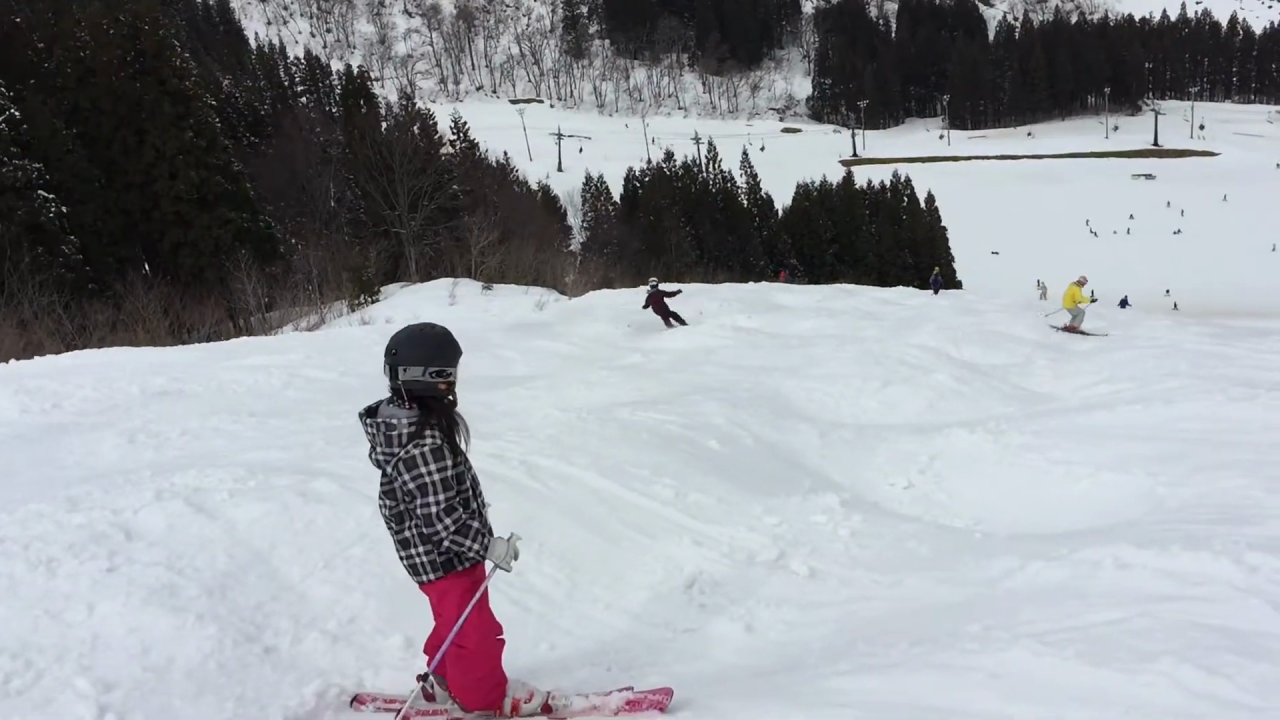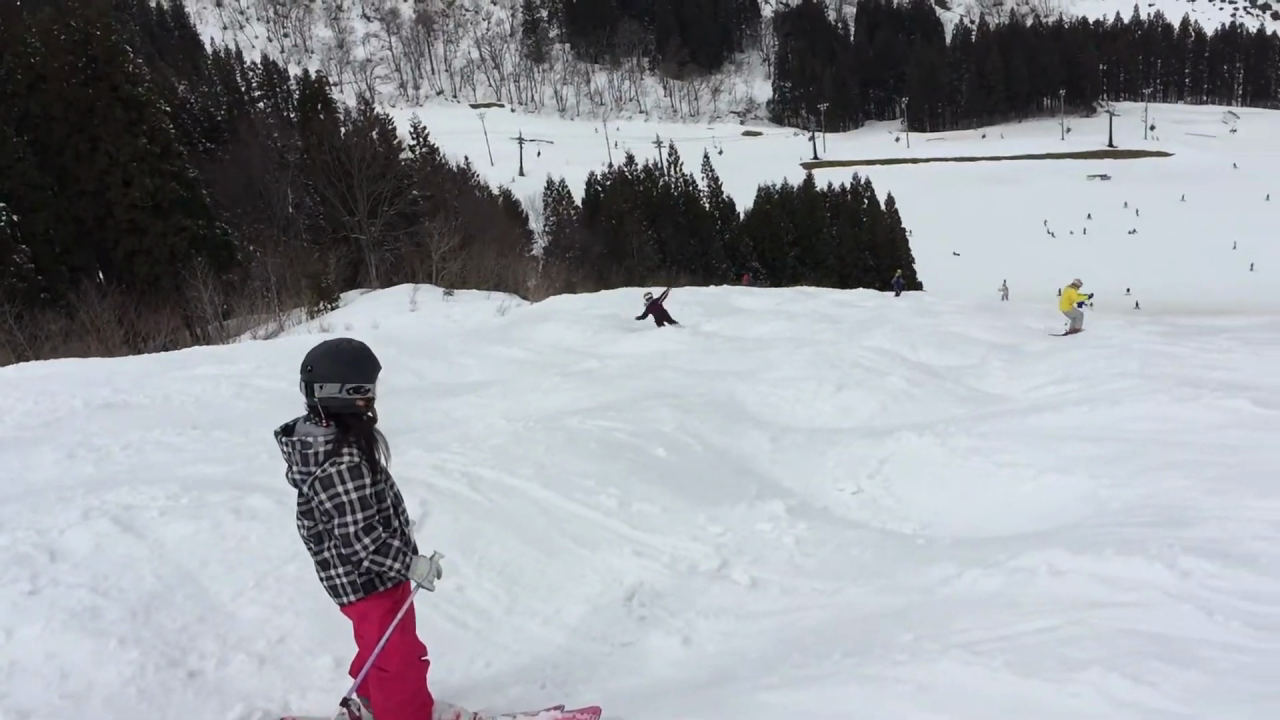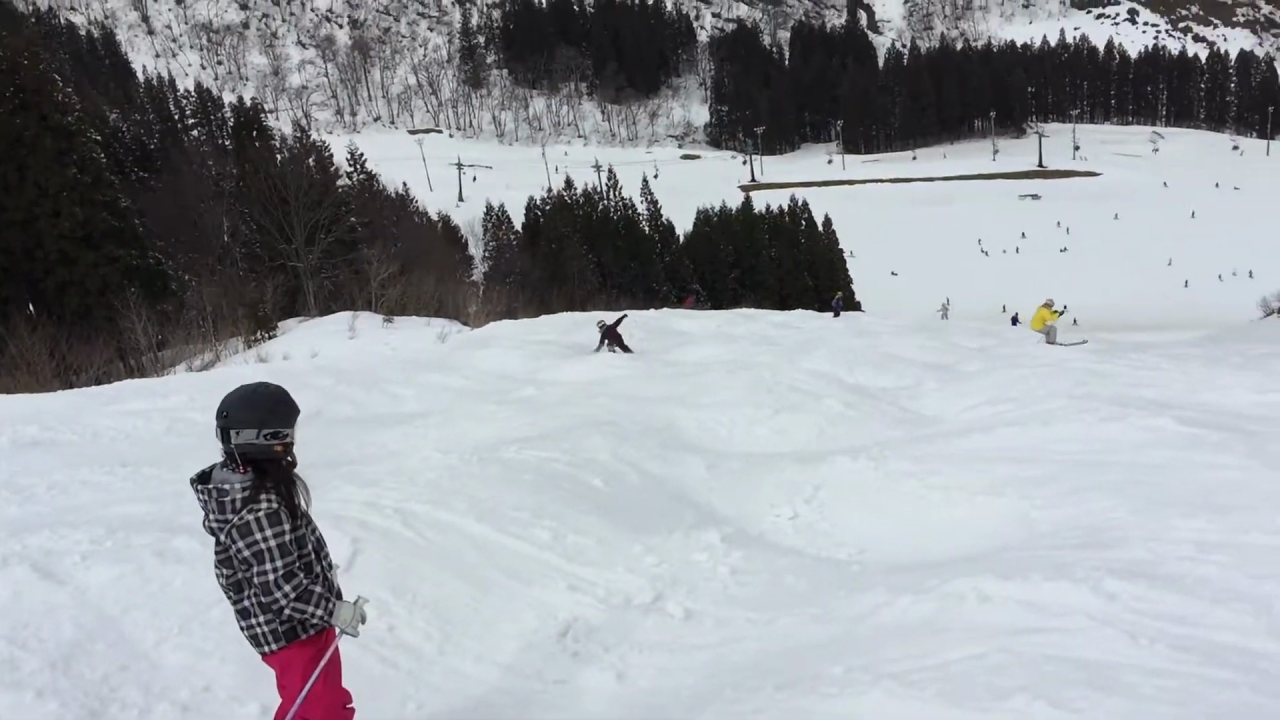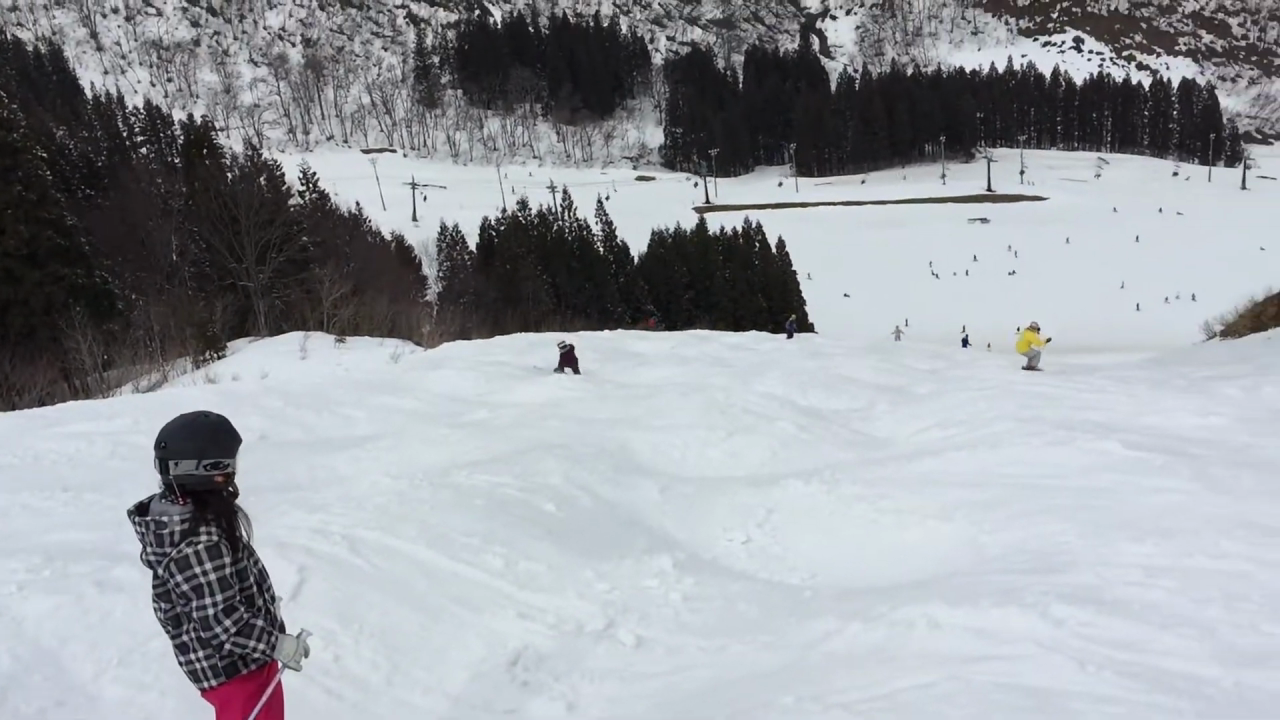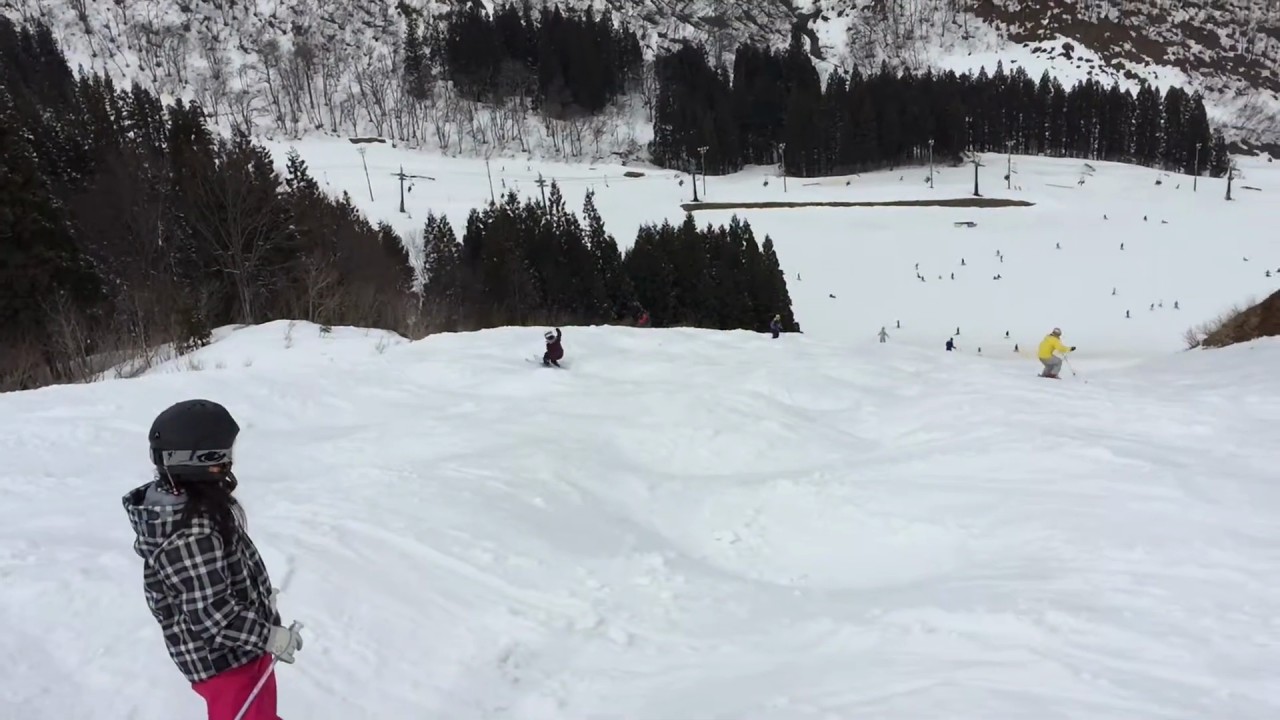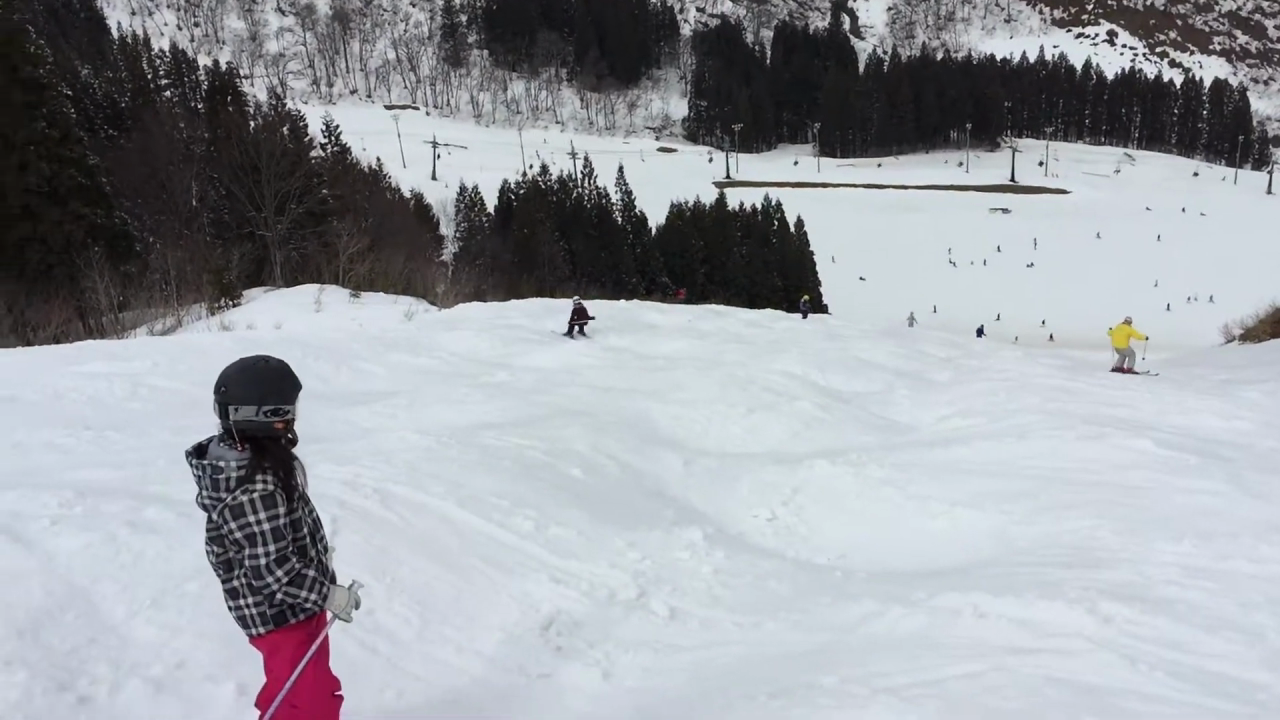
dt=0.3s
person 1, frame 1
left shoulder: (403, 420)
right shoulder: (425, 445)
right elbow: (441, 519)
right wrist: (489, 546)
left hip: (436, 555)
right hip: (445, 559)
left knee: (455, 623)
right knee: (474, 631)
left ankle: (445, 683)
person 1, frame 2
left shoulder: (322, 438)
right shoulder: (342, 463)
right elbow: (360, 538)
right wrist: (411, 564)
left hip: (363, 574)
right hip: (369, 579)
left knee: (380, 646)
right knee: (397, 654)
person 1, frame 3
left shoulder: (245, 483)
right shoulder: (260, 510)
right elbow: (280, 588)
right wrist: (335, 611)
left hip: (296, 622)
right hip: (292, 630)
person 1, frame 4
left shoulder: (182, 513)
right shoulder: (200, 543)
right elbow: (221, 622)
right wrist: (278, 644)
left hip: (237, 657)
right hip: (234, 666)
person 1, frame 5
left shoulder: (186, 502)
right shoulder: (193, 534)
right elbow: (211, 614)
right wrist: (270, 636)
left hip: (238, 648)
right hip: (224, 656)
person 1, frame 6
left shoulder: (244, 456)
right shoulder: (255, 490)
right elbow: (272, 571)
left wrist: (318, 565)
right wrist: (329, 594)
left hip: (289, 603)
right hip: (280, 611)
left knee: (290, 685)
